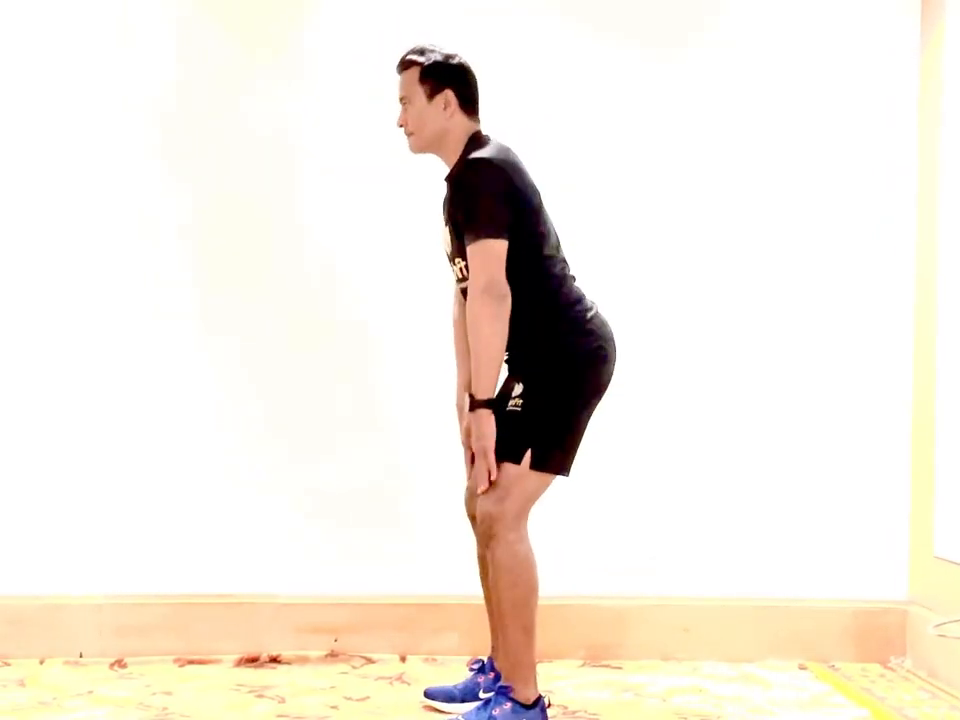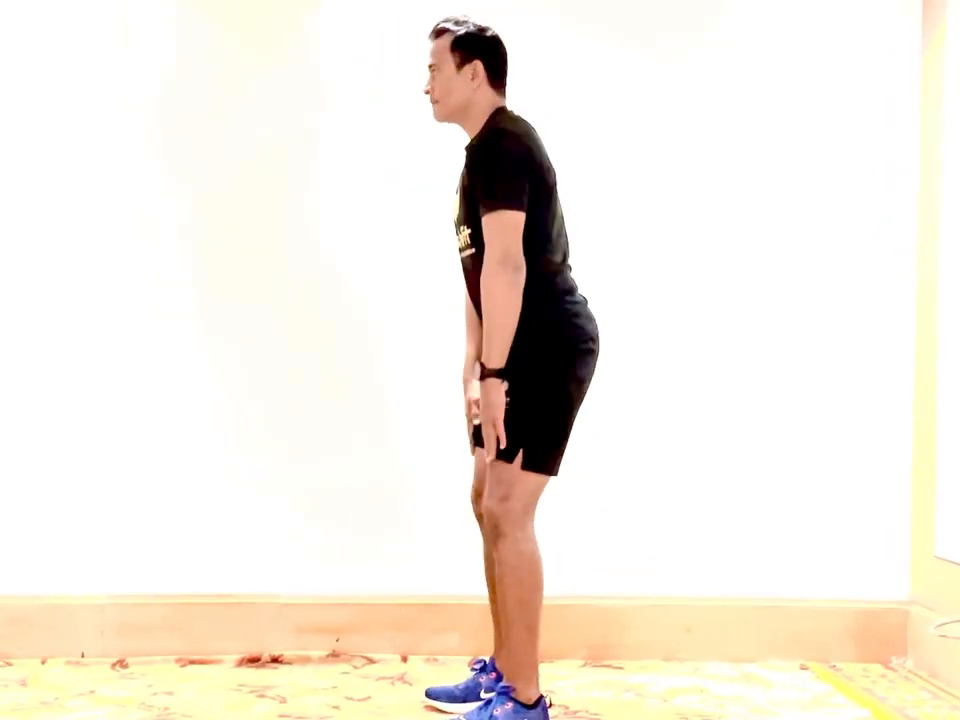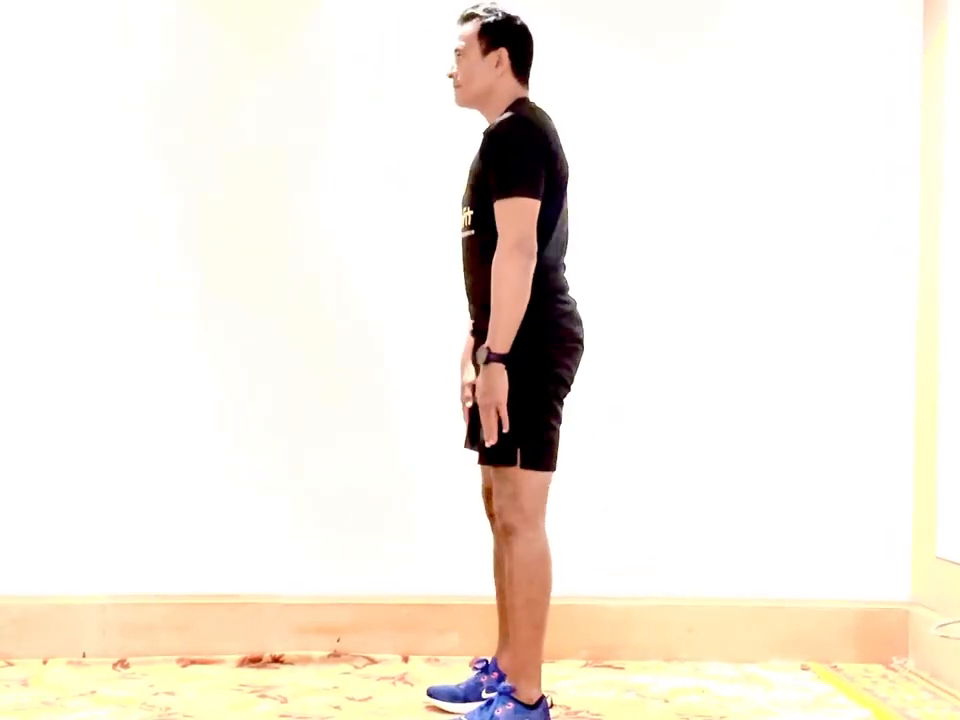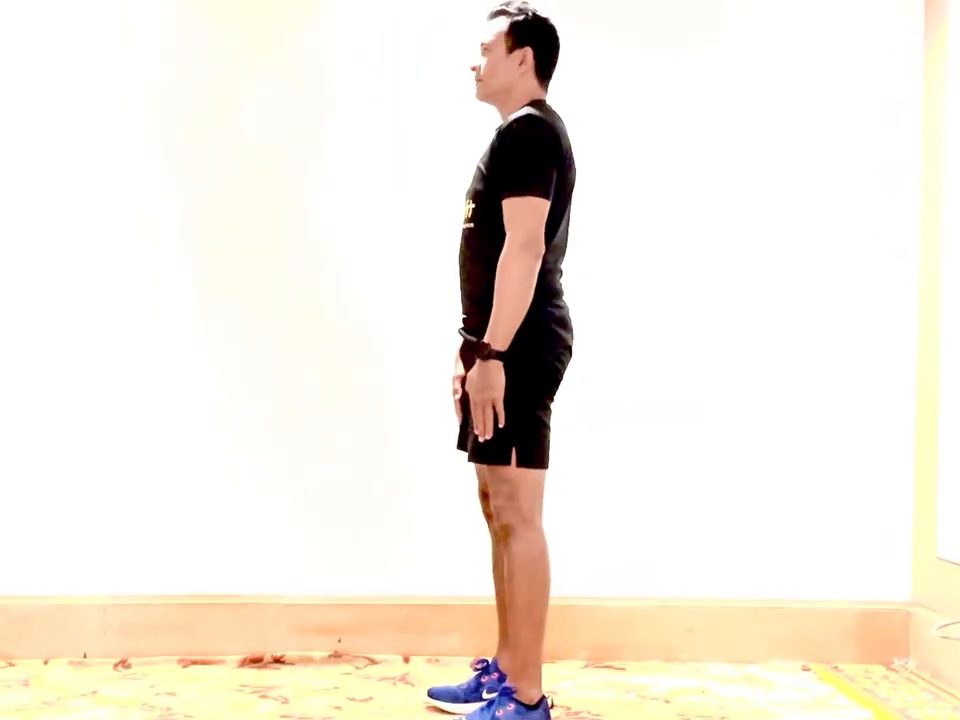
dt=0.2s
person 1, frame 1
left shoulder: (481, 170)
right shoulder: (468, 176)
left elbow: (491, 293)
right elbow: (466, 295)
left wrist: (482, 405)
right wrist: (466, 396)
left hip: (567, 358)
right hip: (547, 359)
left knee: (499, 514)
right knee: (484, 505)
person 1, frame 2
left shoulder: (500, 142)
right shoulder: (487, 148)
left elbow: (506, 264)
left wrist: (493, 373)
right wrist: (474, 367)
left hip: (548, 349)
right hip: (529, 349)
left knee: (506, 513)
right knee: (489, 505)
person 1, frame 3
left shoulder: (516, 130)
right shoulder: (507, 134)
left elbow: (517, 250)
left wrist: (495, 357)
right wrist: (474, 350)
left hip: (531, 344)
right hip: (514, 344)
left knee: (517, 514)
right knee: (501, 511)
person 1, frame 4
left shoulder: (528, 128)
right shoulder: (522, 133)
left elbow: (524, 249)
left wrist: (492, 354)
right wrist: (472, 351)
left hip: (517, 347)
right hip: (500, 345)
left knee: (516, 515)
right knee: (499, 512)
